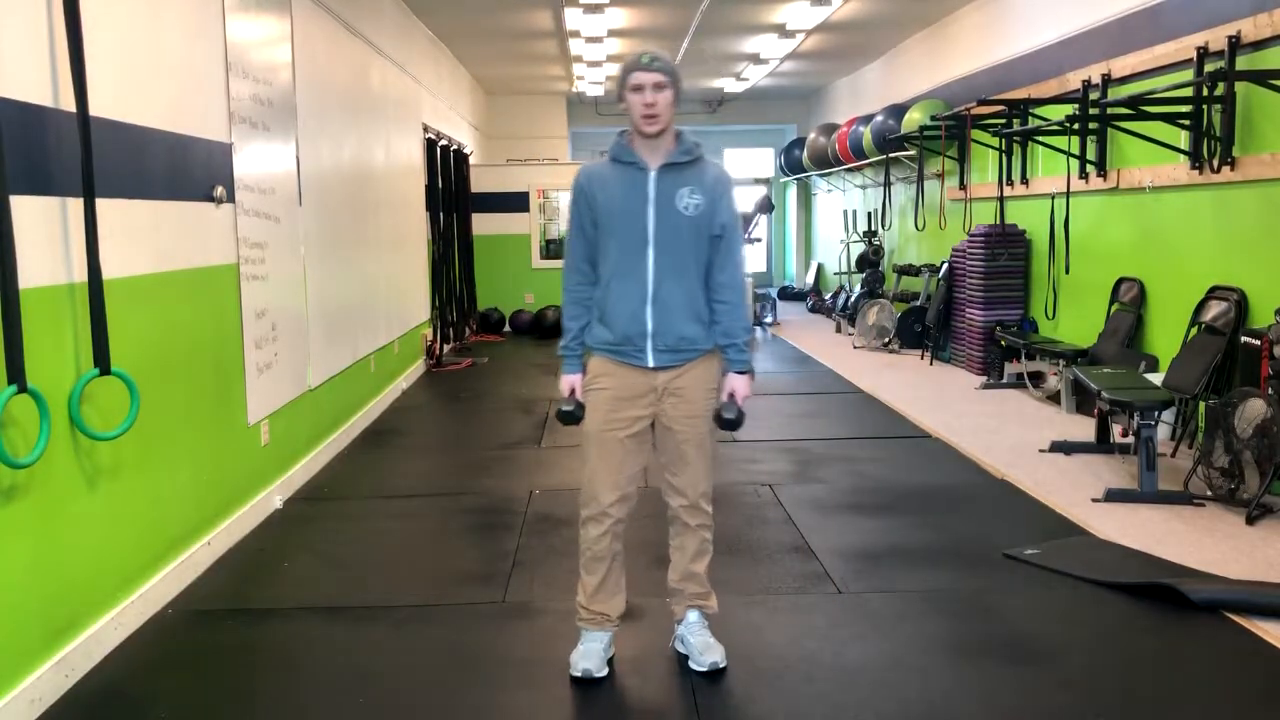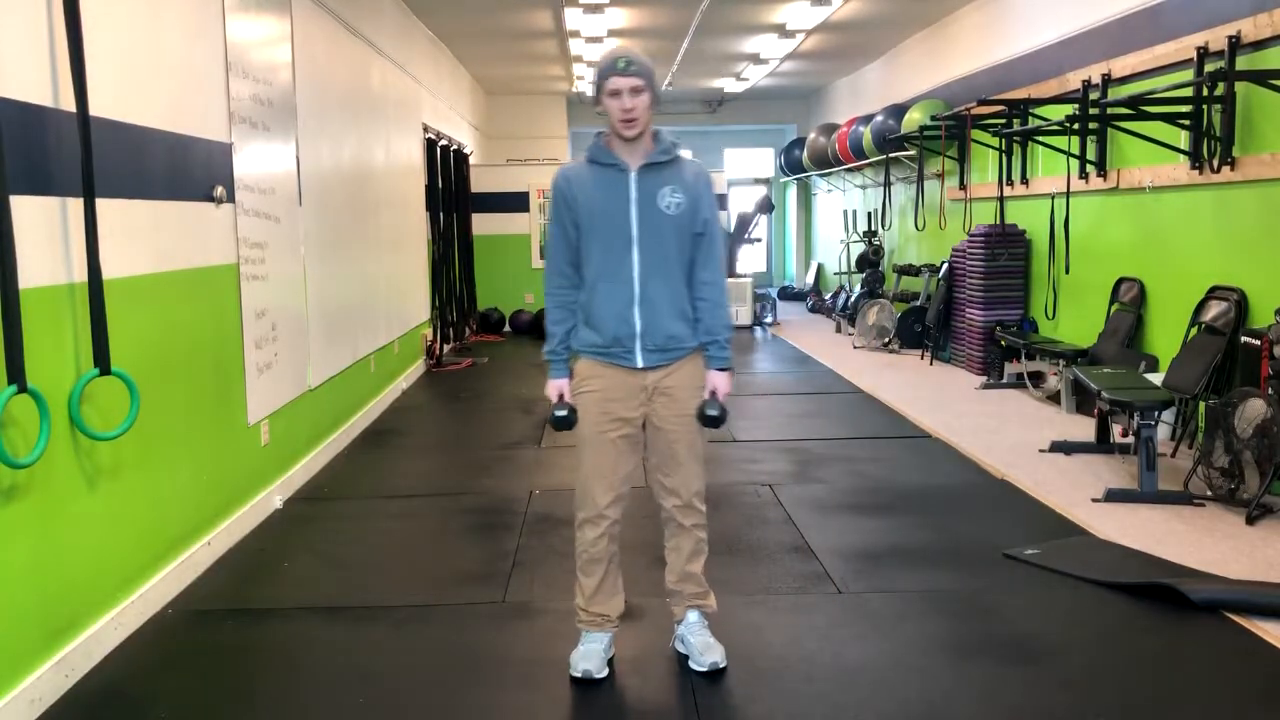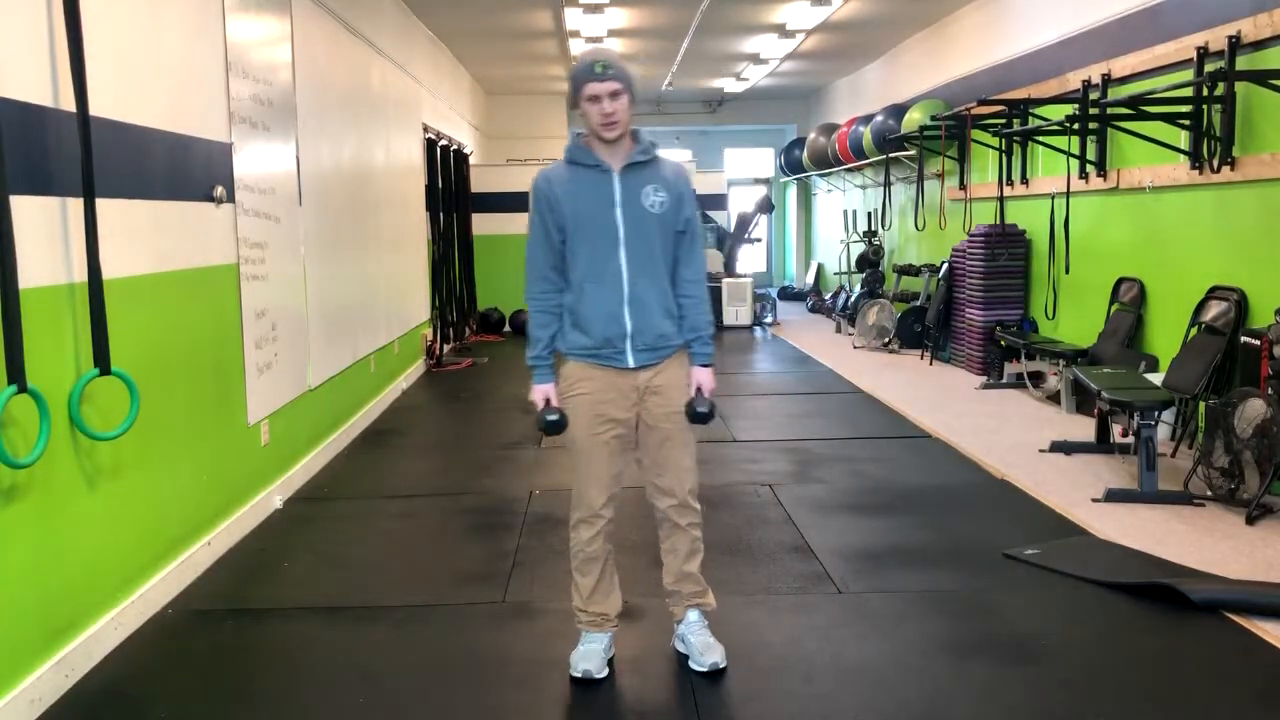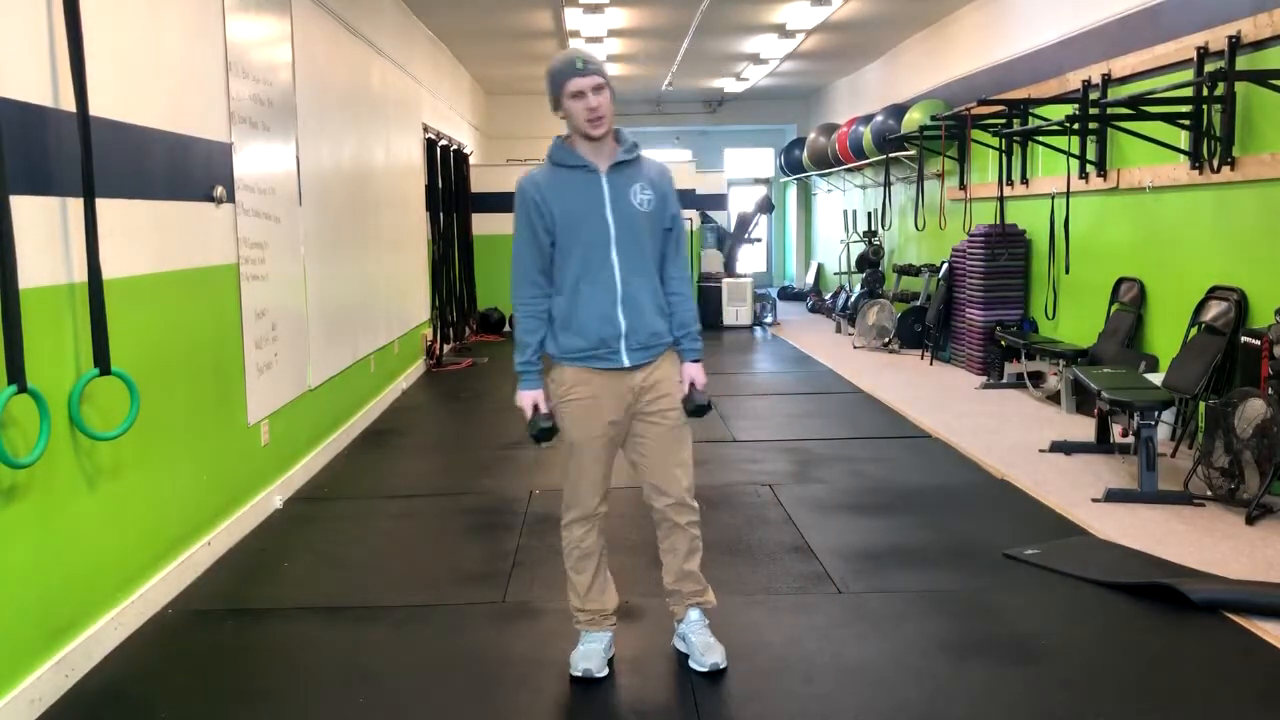
dt=0.2s
person 1, frame 1
left shoulder: (712, 181)
right shoulder: (593, 181)
left elbow: (728, 279)
right elbow: (579, 278)
left wrist: (737, 361)
right wrist: (571, 359)
left hip: (692, 366)
right hip: (613, 367)
left knee: (692, 503)
right knee: (604, 505)
left ankle: (691, 618)
right ankle: (597, 627)
person 1, frame 2
left shoulder: (692, 179)
right shoulder: (573, 183)
left elbow: (709, 278)
right elbow: (561, 282)
left wrist: (719, 359)
right wrist: (558, 365)
left hip: (679, 366)
right hip: (601, 369)
left knee: (684, 502)
right knee: (598, 508)
left ankle: (691, 617)
right ankle: (597, 627)
person 1, frame 3
left shoulder: (671, 178)
right shoulder: (553, 185)
left elbow: (691, 276)
right elbow: (544, 285)
left wrist: (702, 356)
right wrist: (541, 369)
left hip: (666, 366)
right hip: (589, 371)
left knee: (678, 501)
right knee: (592, 509)
left ankle: (689, 617)
right ankle: (595, 628)
person 1, frame 4
left shoulder: (655, 177)
right shoulder: (539, 187)
left elbow: (676, 273)
right elbow: (530, 289)
left wrist: (691, 352)
right wrist: (528, 375)
left hip: (657, 367)
right hip: (581, 374)
left knee: (676, 500)
right knee: (583, 509)
left ankle: (690, 617)
right ankle: (594, 627)
